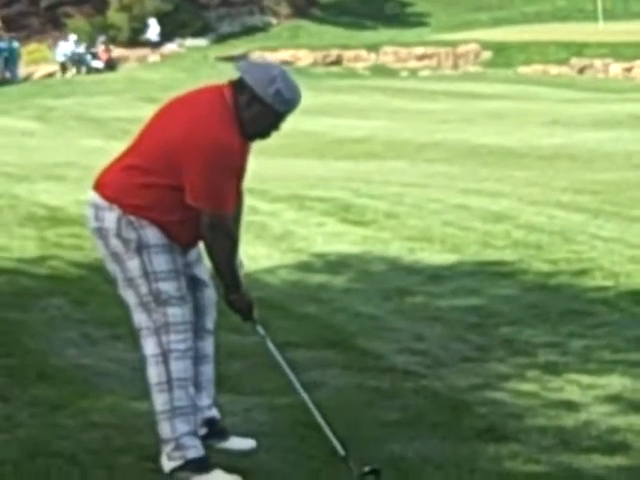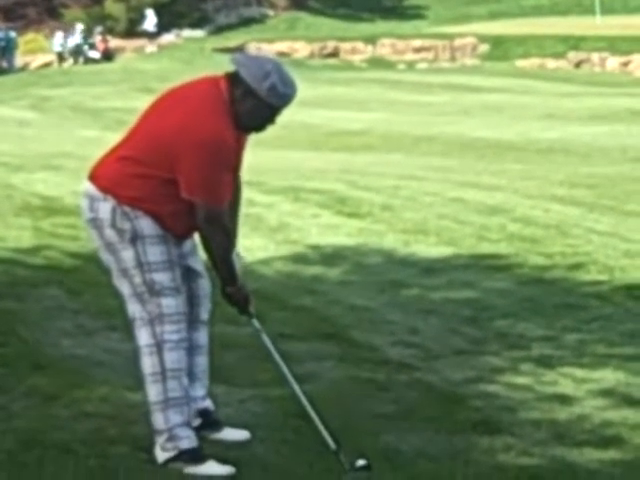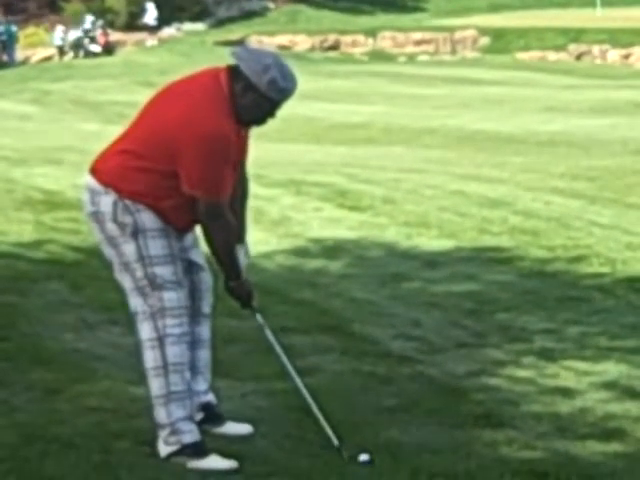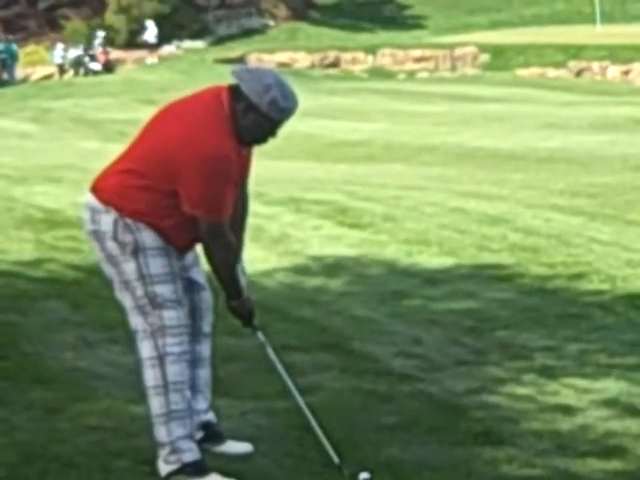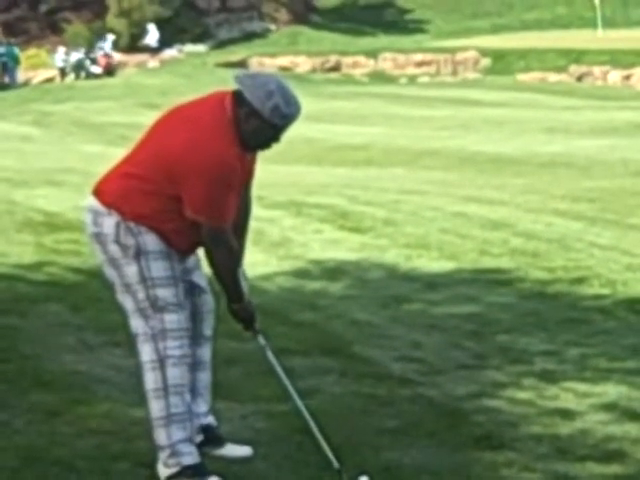
dt=0.3s
person 1, frame 1
left shoulder: (225, 107)
right shoulder: (215, 137)
left elbow: (230, 196)
right elbow: (214, 226)
left wrist: (234, 261)
right wrist: (235, 288)
left hip: (163, 219)
right hip: (129, 220)
left knee: (200, 313)
right knee: (169, 331)
left ankle: (201, 421)
person 1, frame 2
left shoulder: (223, 99)
right shoulder: (209, 131)
left elbow: (230, 182)
right elbow: (211, 219)
left wrist: (232, 250)
right wrist: (231, 281)
left hip: (158, 209)
right hip: (123, 210)
left knee: (194, 302)
right knee: (163, 321)
left ankle: (195, 412)
right ankle: (174, 443)
person 1, frame 3
left shoulder: (225, 92)
right shoulder: (209, 125)
left elbow: (236, 174)
right elbow: (213, 213)
left wrist: (240, 244)
right wrist: (235, 276)
left hip: (159, 201)
right hip: (124, 202)
left knee: (197, 296)
right knee: (166, 315)
left ankle: (198, 405)
right ankle: (177, 437)
person 1, frame 4
left shoulder: (228, 112)
right shoulder: (209, 146)
left elbow: (237, 194)
right elbow: (214, 233)
left wrist: (236, 264)
right wrist: (236, 295)
left hip: (161, 221)
right hip: (124, 222)
left knee: (196, 315)
right knee: (166, 333)
left ankle: (198, 425)
person 1, frame 5
left shoulder: (232, 116)
right shoulder: (212, 151)
left elbow: (240, 198)
right elbow: (216, 238)
left wrist: (237, 268)
right wrist: (237, 299)
left hip: (162, 224)
right hip: (126, 225)
left knee: (197, 318)
right knee: (166, 337)
left ankle: (198, 428)
